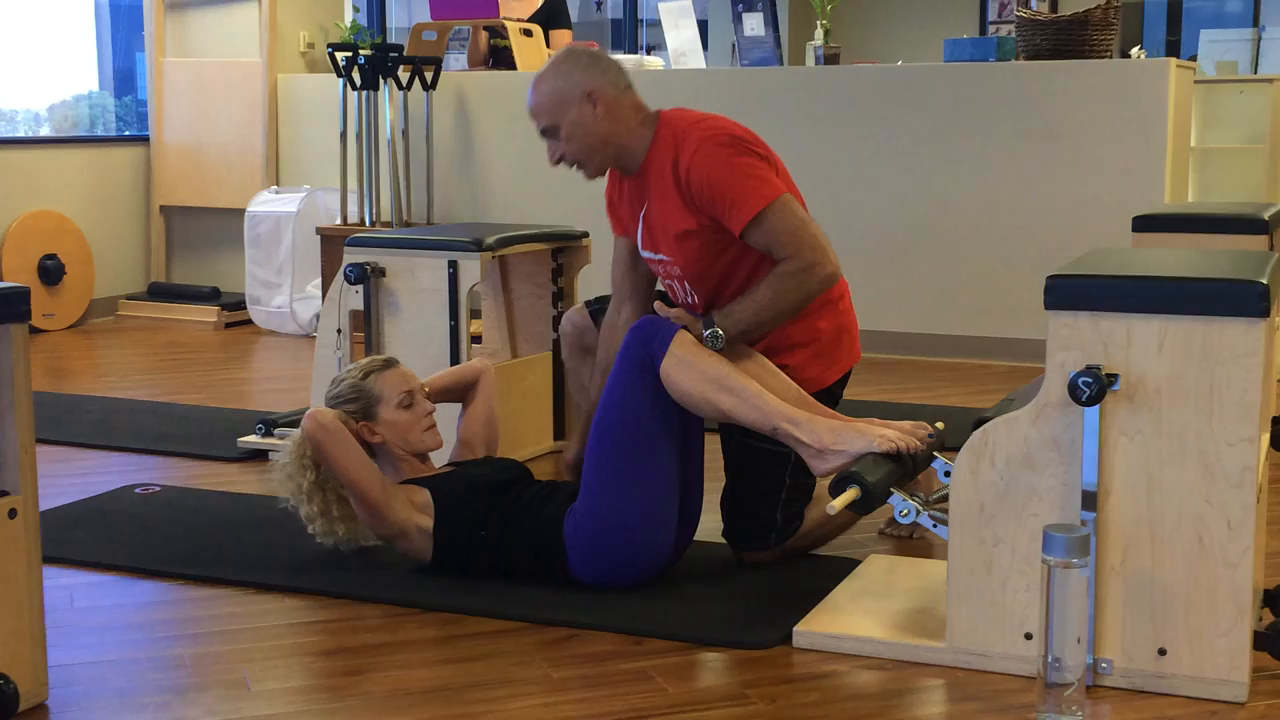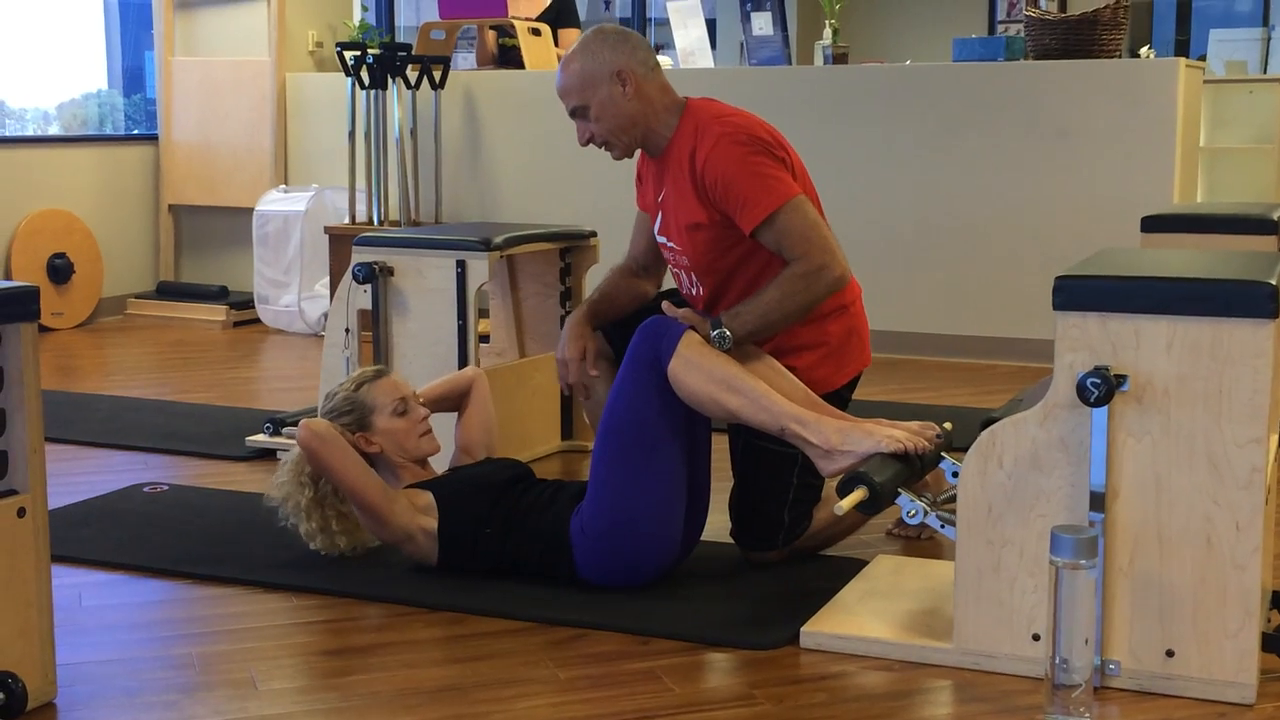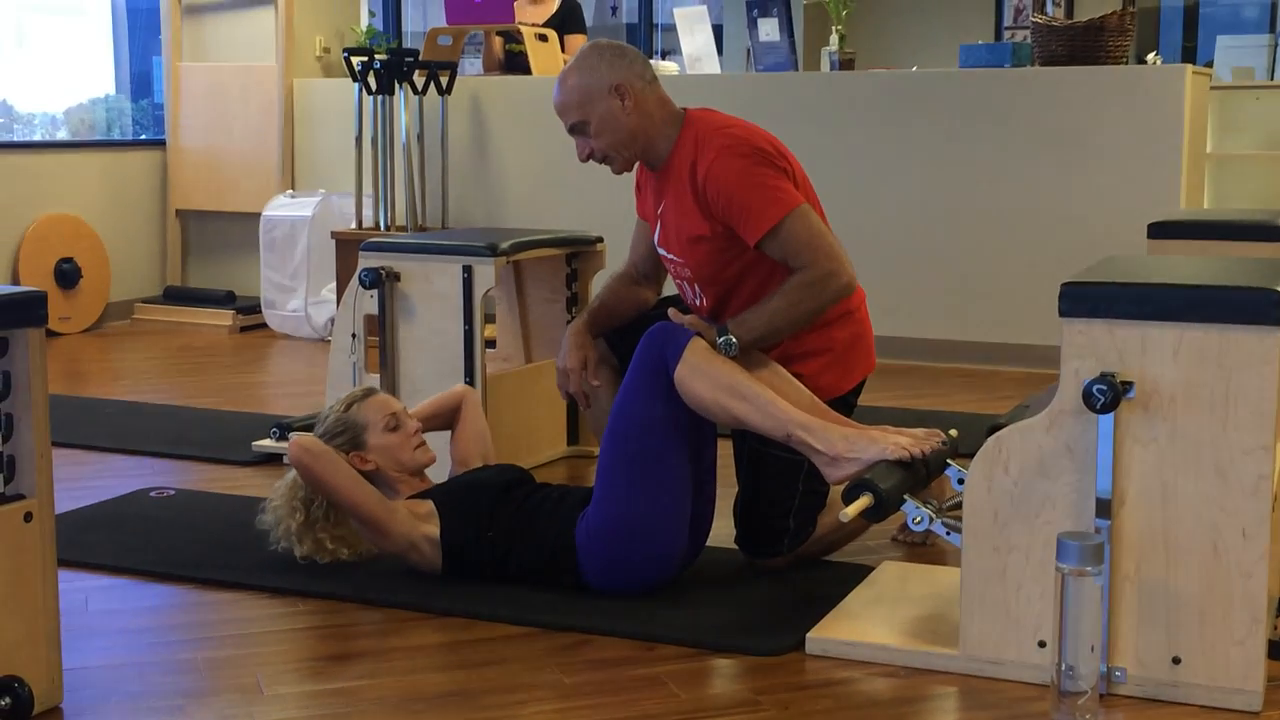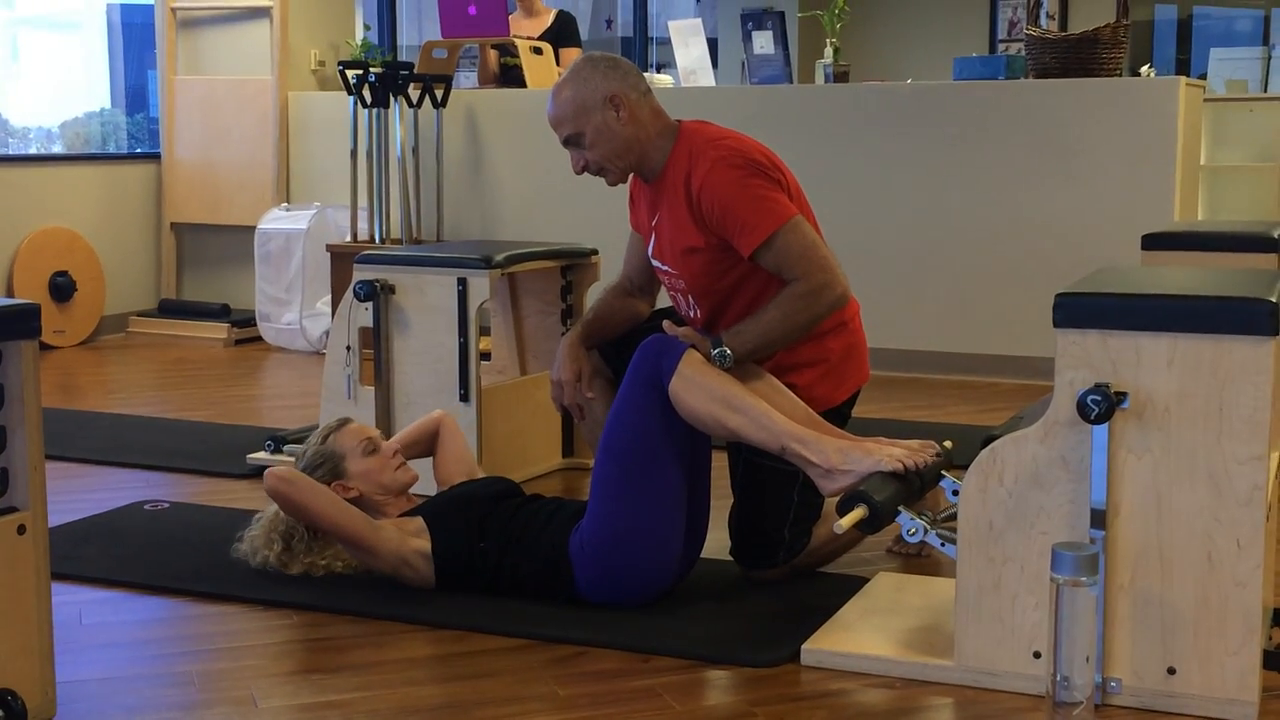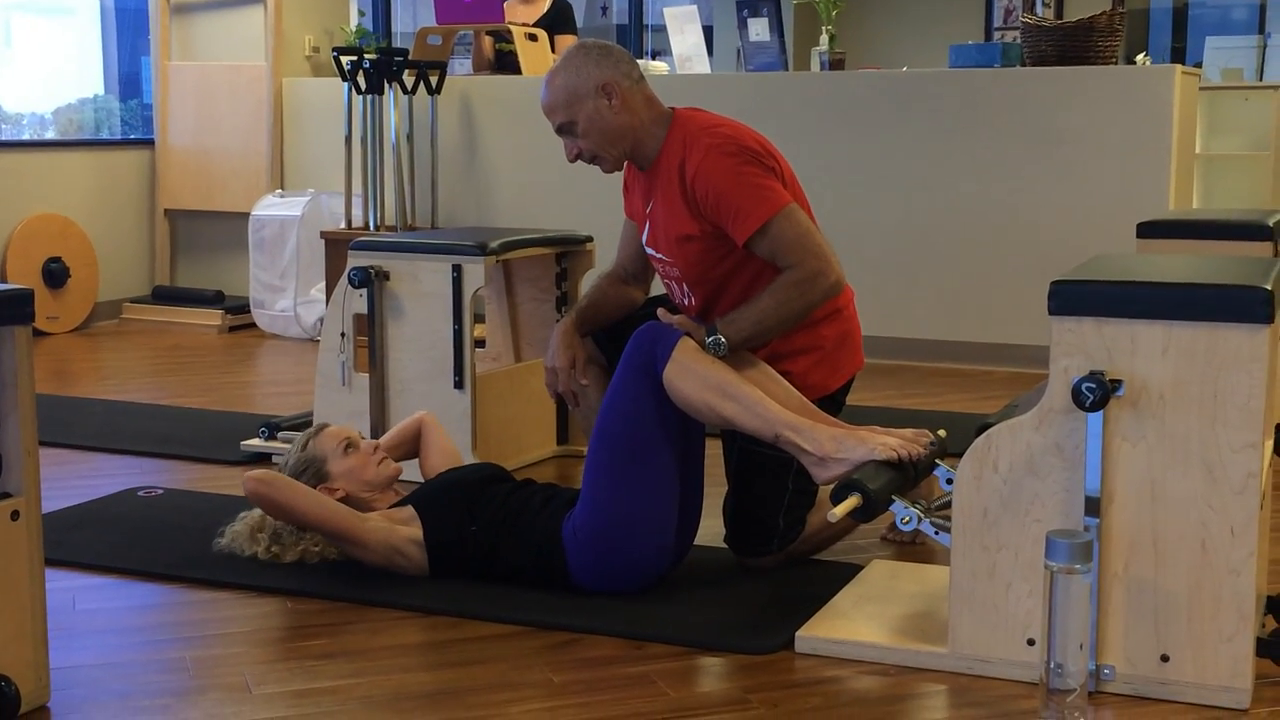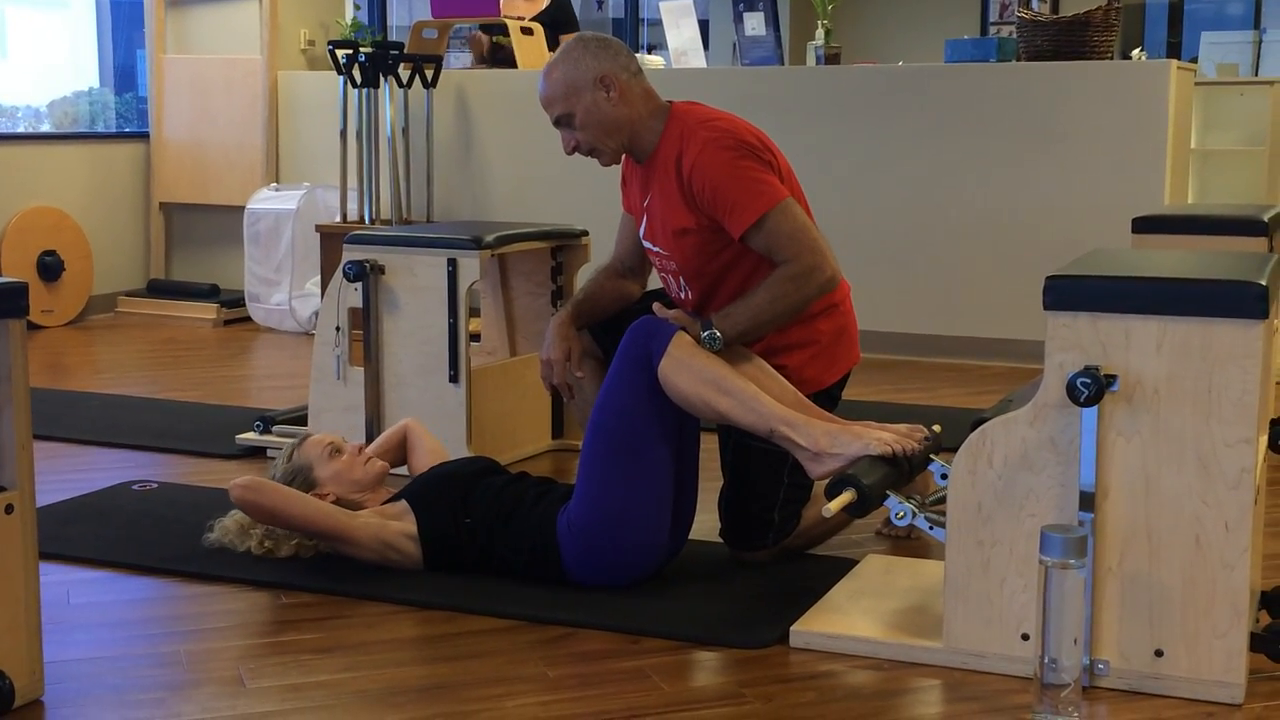
dt=0.7s
person 1, frame 1
left shoulder: (463, 465)
right shoulder: (397, 513)
left elbow: (480, 372)
right elbow: (316, 424)
left wrist: (414, 389)
right wrist: (387, 404)
left hip: (647, 532)
right hip: (602, 549)
left knee: (688, 337)
right knee: (650, 339)
left ankle: (839, 436)
right ankle: (818, 442)
person 1, frame 2
left shoulder: (462, 475)
right shoulder: (402, 518)
left elbow: (473, 377)
right elbow: (311, 431)
left wrist: (407, 396)
right wrist: (380, 413)
left hip: (653, 530)
right hip: (610, 545)
left knee: (701, 333)
right knee: (658, 338)
left ankle: (857, 435)
right ankle: (825, 439)
person 1, frame 3
left shoulder: (463, 486)
right shoulder: (403, 529)
left elbow: (464, 396)
right elbow: (301, 449)
left wrist: (405, 417)
right wrist: (368, 433)
left hip: (652, 539)
right hip: (615, 552)
left knee: (698, 343)
right knee: (664, 345)
left ankle: (847, 445)
right ankle: (829, 447)
person 1, frame 4
left shoulder: (450, 505)
right shoulder: (393, 546)
left elbow: (442, 419)
right elbow: (278, 479)
left wrist: (385, 448)
right wrist: (349, 463)
left hip: (647, 548)
right hip: (609, 563)
left knee: (696, 353)
right knee: (659, 356)
left ankle: (844, 454)
right ankle: (827, 460)
person 1, frame 5
left shoulder: (437, 496)
right shoulder: (382, 536)
left elbow: (423, 419)
right elbow: (257, 481)
left wrist: (375, 453)
right wrist: (335, 467)
left hip: (638, 537)
right hip: (602, 553)
left knee: (698, 341)
right knee: (654, 344)
left ankle: (836, 443)
right ankle: (821, 448)
person 1, frame 6
left shoulder: (425, 494)
right shoulder: (375, 531)
left elbow: (409, 424)
right elbow: (244, 489)
left wrist: (370, 460)
right wrist: (325, 475)
left hip: (633, 530)
right hip: (596, 545)
left knee: (688, 336)
right knee: (648, 339)
left ankle: (831, 436)
right ankle: (814, 442)
person 2, frame 1
left shoulder: (706, 151)
right shoulder: (623, 174)
left elbow: (816, 266)
right elbow: (625, 316)
left wrist: (709, 330)
right wrist: (584, 439)
left hip: (795, 349)
right hip: (718, 332)
left knee: (757, 545)
right knee: (581, 328)
person 2, frame 2
left shoulder: (725, 146)
right shoulder: (654, 154)
left elbow: (825, 270)
right elbow: (641, 271)
left wrist: (716, 333)
right wrist: (582, 318)
left hip: (800, 354)
right hip: (730, 329)
left knee: (765, 544)
right knee: (594, 337)
person 2, frame 3
left shoulder: (726, 157)
right shoulder: (653, 162)
left elbow: (832, 277)
right elbow: (640, 279)
left wrist: (723, 339)
right wrist: (582, 328)
left hip: (804, 357)
right hip: (730, 333)
left knee: (769, 549)
right knee: (597, 348)
person 2, frame 4
left shoulder: (721, 168)
right shoulder: (645, 175)
left elbow: (824, 288)
right elbow: (633, 291)
left wrist: (717, 351)
right wrist: (576, 339)
left hip: (800, 370)
right hip: (723, 344)
left knee: (764, 561)
right knee: (589, 361)
person 2, frame 5
left shoulder: (714, 156)
right shoulder: (640, 162)
left elbow: (820, 277)
right elbow: (627, 279)
left wrist: (711, 338)
right wrist: (569, 328)
left hip: (792, 357)
right hip: (715, 332)
left knee: (758, 547)
right knee: (583, 348)
person 2, frame 6
left shoulder: (712, 150)
right shoulder: (638, 156)
left elbow: (816, 271)
right elbow: (625, 273)
left wrist: (707, 333)
right wrist: (566, 320)
left hip: (789, 353)
right hip: (714, 327)
left knee: (753, 542)
right knee: (580, 340)
